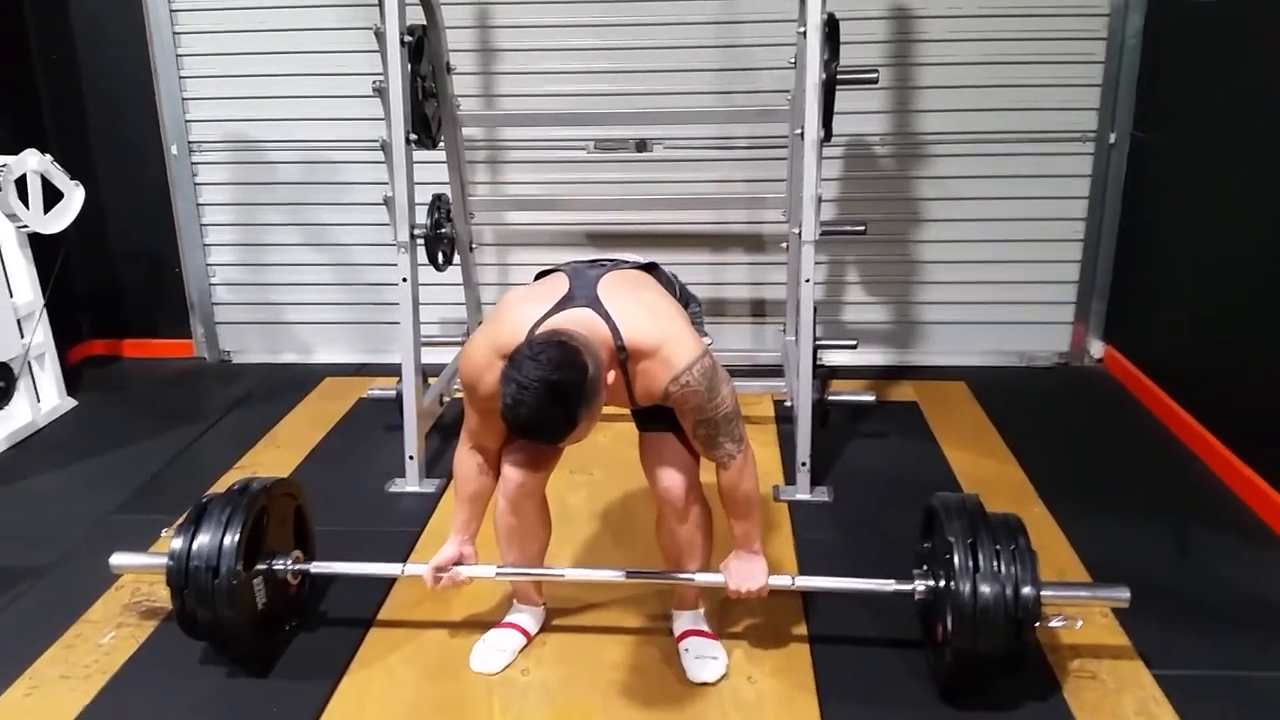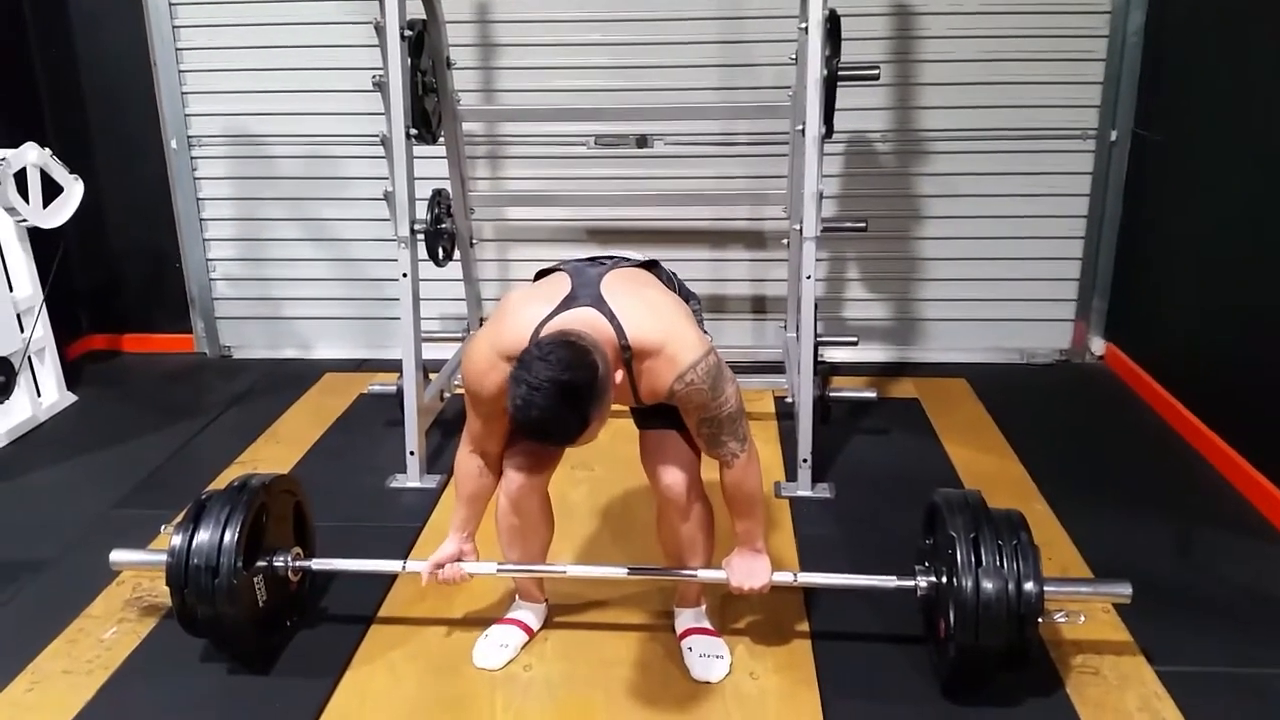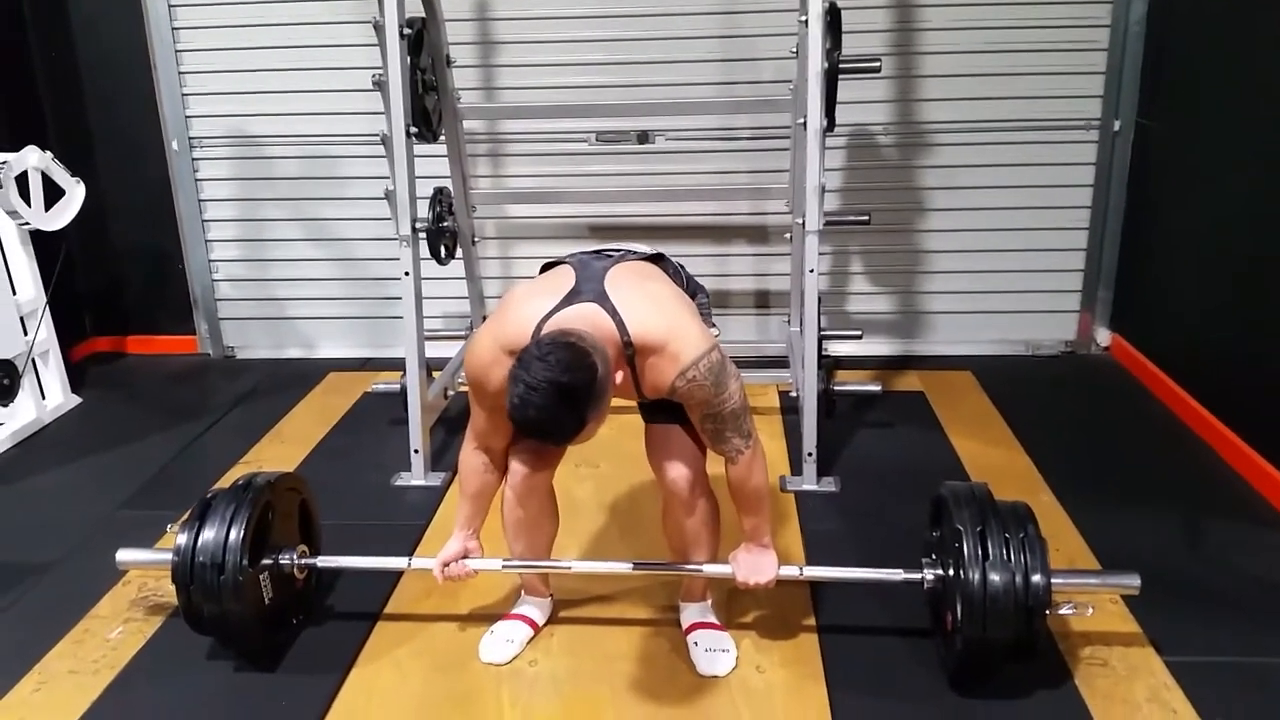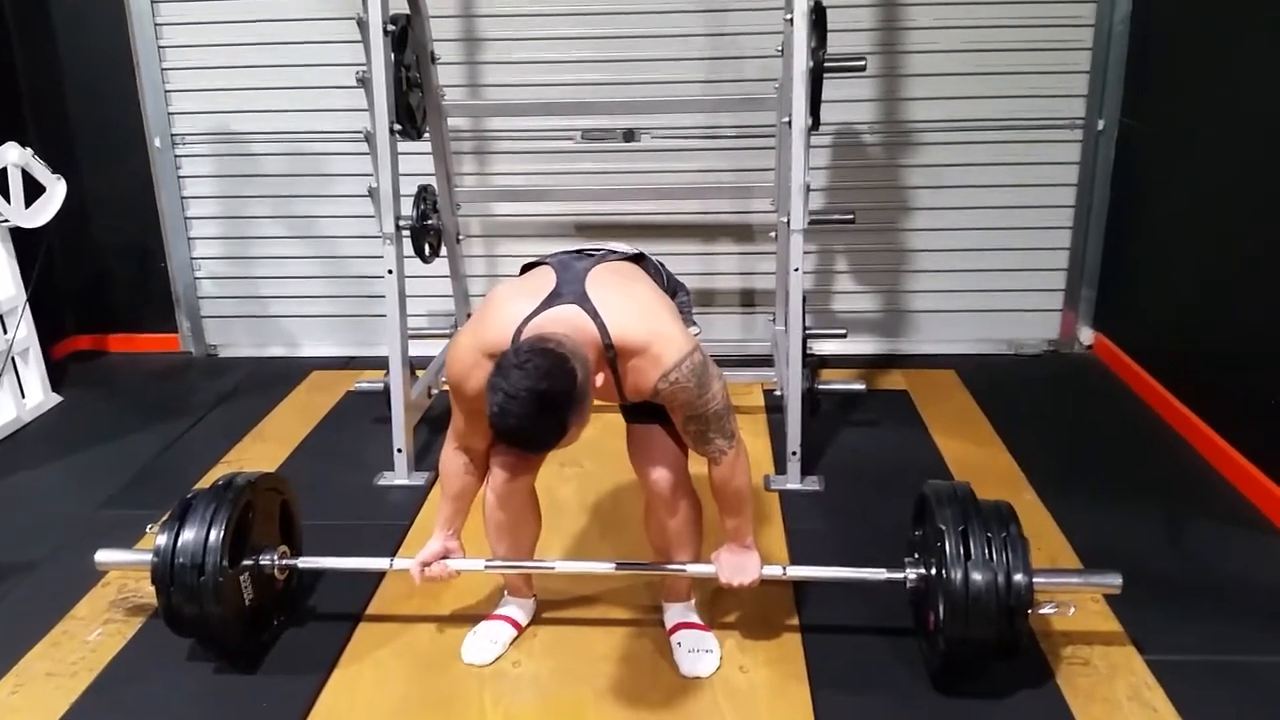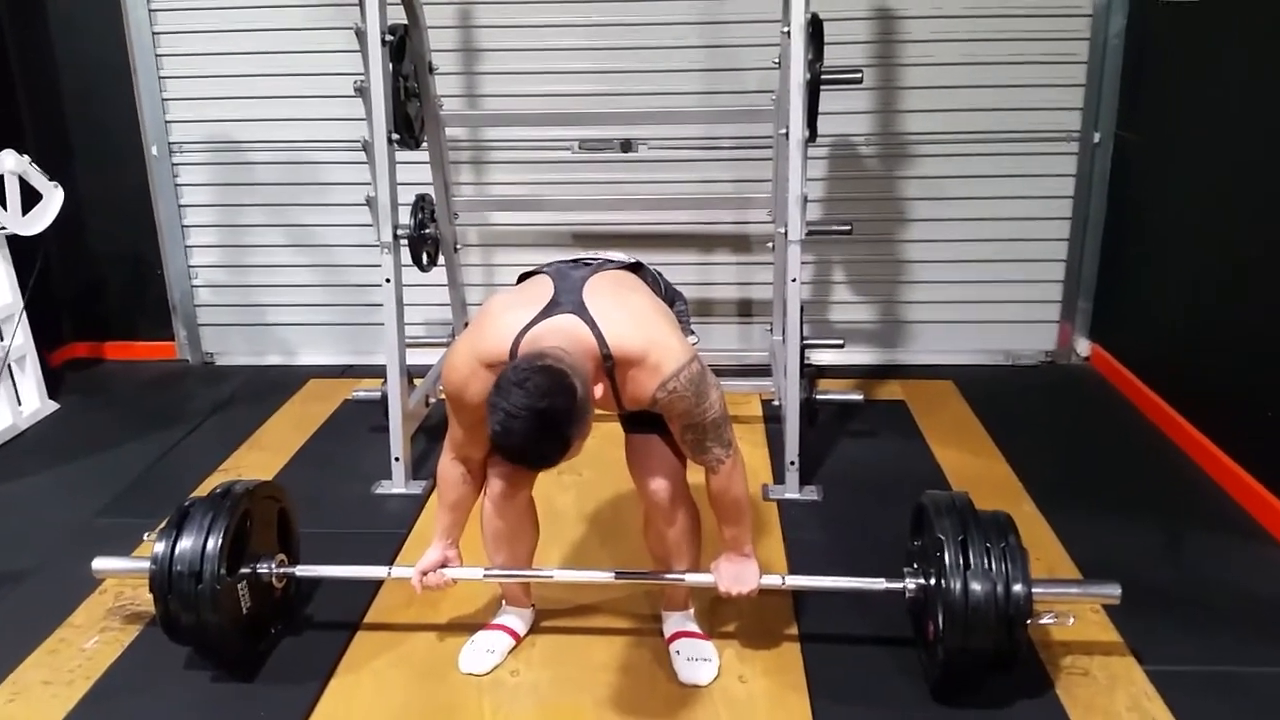
dt=0.5s
person 1, frame 1
left shoulder: (674, 360)
right shoulder: (489, 356)
left elbow: (731, 453)
right elbow: (479, 448)
left wrist: (747, 550)
right wrist: (461, 537)
left hip: (656, 338)
left knee: (676, 485)
right knee: (517, 477)
left ankle: (689, 614)
right ankle: (526, 607)
person 1, frame 2
left shoulder: (678, 358)
right shoulder: (492, 358)
left elbow: (736, 451)
right elbow: (480, 450)
left wrist: (751, 548)
right wrist: (460, 536)
left hip: (657, 340)
left knee: (678, 483)
right knee: (519, 476)
left ankle: (691, 609)
right ankle: (528, 603)
person 1, frame 3
left shoulder: (682, 354)
right shoulder: (494, 353)
left elbow: (740, 447)
right elbow: (485, 447)
left wrist: (757, 543)
right wrist: (465, 533)
left knee: (683, 477)
right knee: (523, 469)
left ankle: (696, 603)
right ankle: (533, 598)
person 1, frame 4
left shoulder: (663, 355)
right shoulder: (476, 355)
left elbow: (723, 448)
right elbow: (466, 447)
left wrist: (740, 544)
right wrist: (446, 534)
left knee: (665, 478)
right knee: (506, 469)
left ankle: (680, 604)
right ankle: (517, 598)
person 1, frame 5
left shoulder: (661, 365)
right shoulder: (473, 365)
left elbow: (720, 458)
right elbow: (463, 457)
left wrist: (738, 553)
right wrist: (444, 542)
left knee: (664, 488)
right knee: (503, 480)
left ankle: (678, 612)
right ankle: (515, 608)
